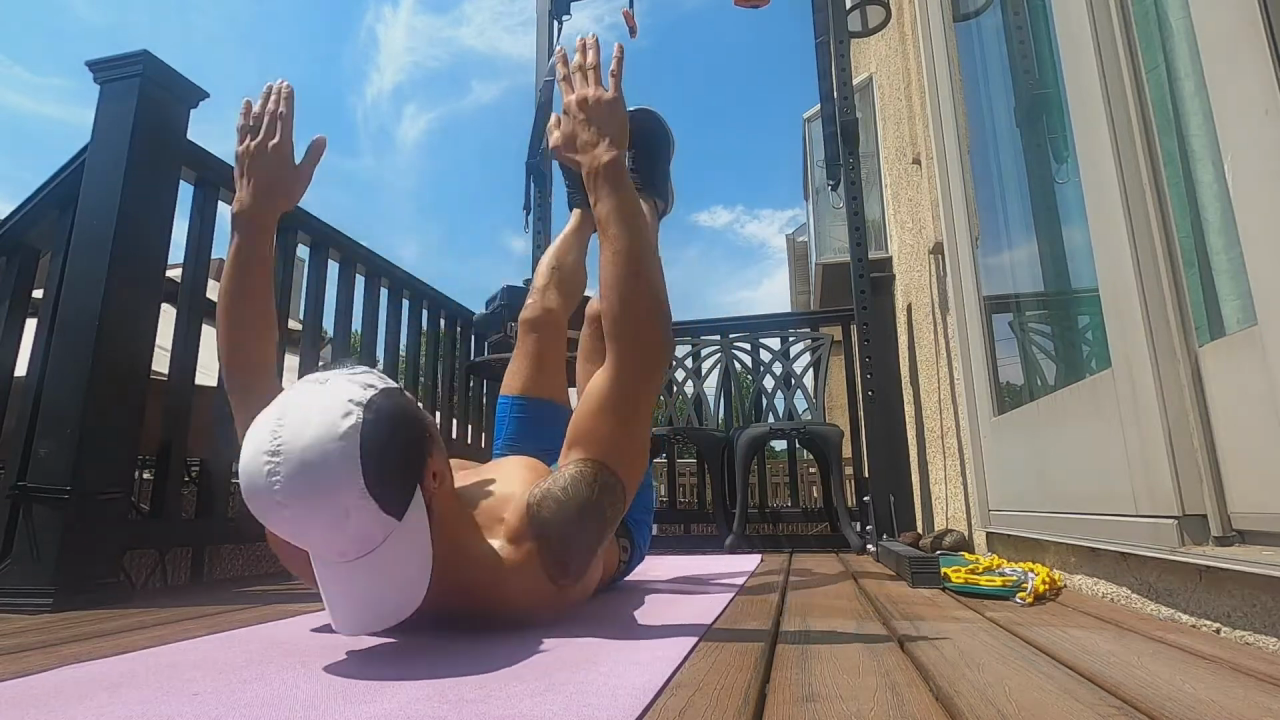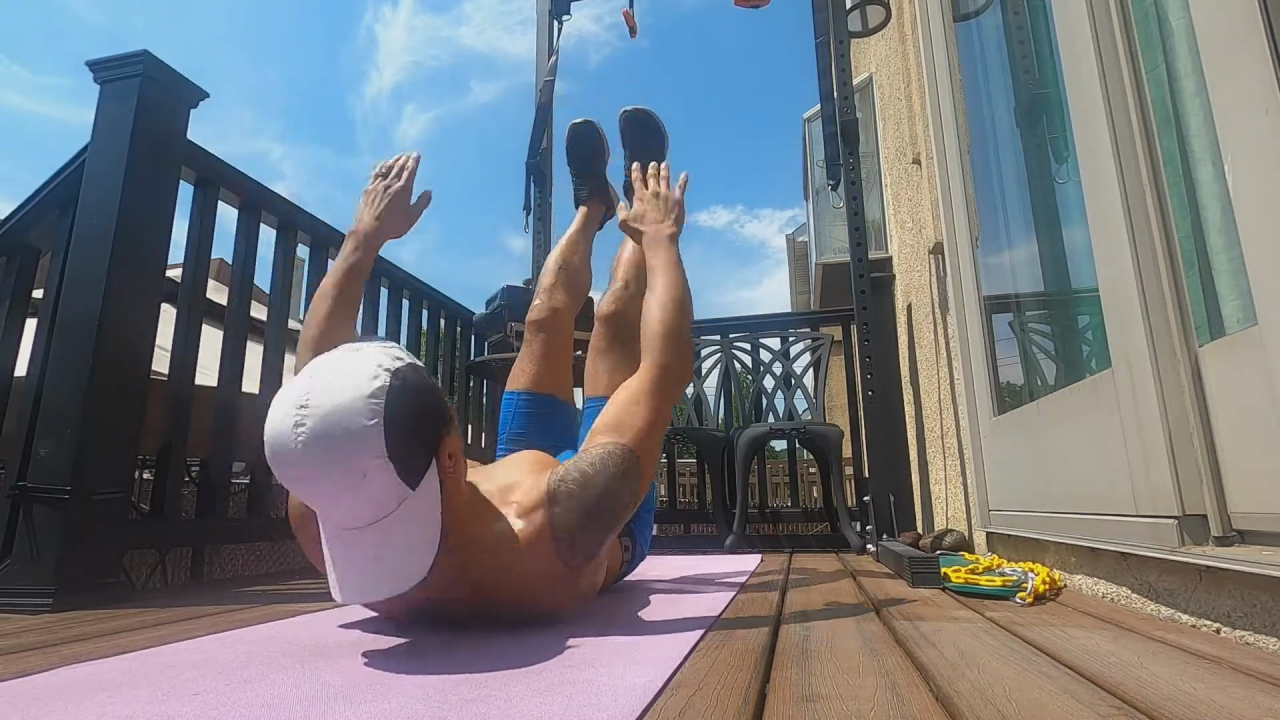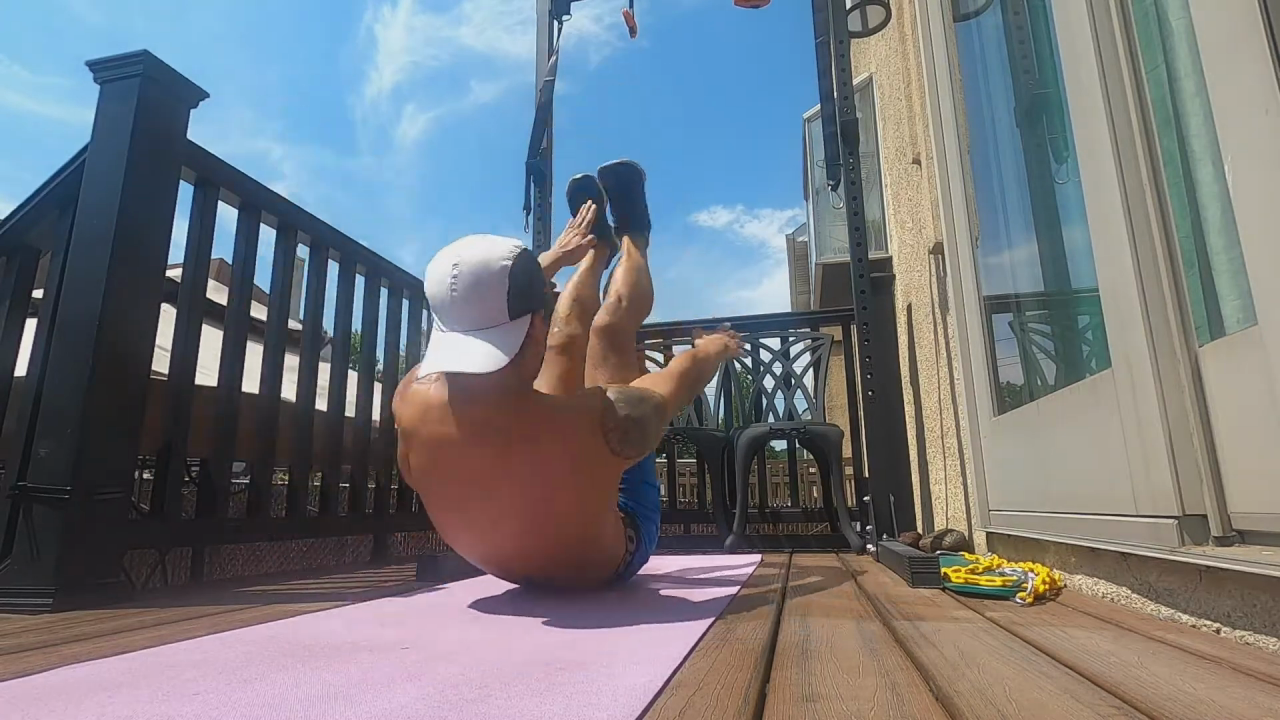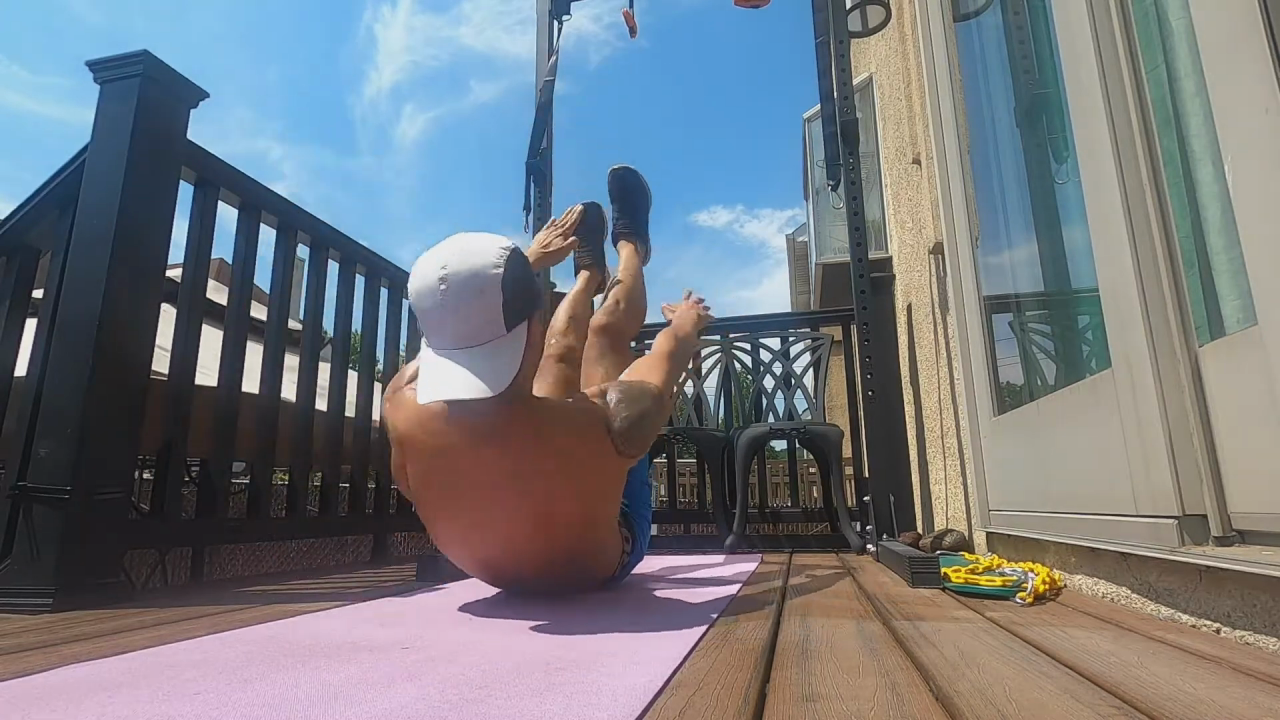
dt=0.3s
person 1, frame 1
left shoulder: (303, 537)
right shoulder: (543, 553)
left elbow: (244, 373)
right elbow: (645, 348)
left wrist: (255, 211)
right wrist: (607, 165)
right hip: (609, 537)
left knee: (543, 315)
right knee: (605, 320)
left ankle: (585, 211)
right ankle: (643, 199)
person 1, frame 2
left shoulder: (321, 529)
right shoulder: (555, 535)
left elbow: (316, 359)
right elbow: (669, 365)
left wrist: (364, 239)
right wrist: (662, 236)
right hip: (610, 547)
left knee: (546, 317)
right knee: (616, 315)
left ankle: (593, 207)
right ankle: (640, 222)
person 1, frame 3
left shoulder: (414, 399)
right shoulder: (596, 420)
left elbow: (473, 309)
right elbow: (681, 377)
left wrist: (550, 261)
right wrist: (717, 347)
right hip: (607, 559)
left knee: (568, 344)
right knee: (610, 328)
left ankle: (598, 249)
right ankle: (630, 239)
person 1, frame 4
left shoulder: (404, 402)
right shoulder: (601, 423)
left elbow: (465, 310)
right elbow: (663, 362)
left wrist: (530, 261)
right wrist: (682, 328)
right hip: (601, 561)
left knee: (563, 350)
right knee: (607, 328)
left ankle: (591, 272)
right ankle: (630, 247)
